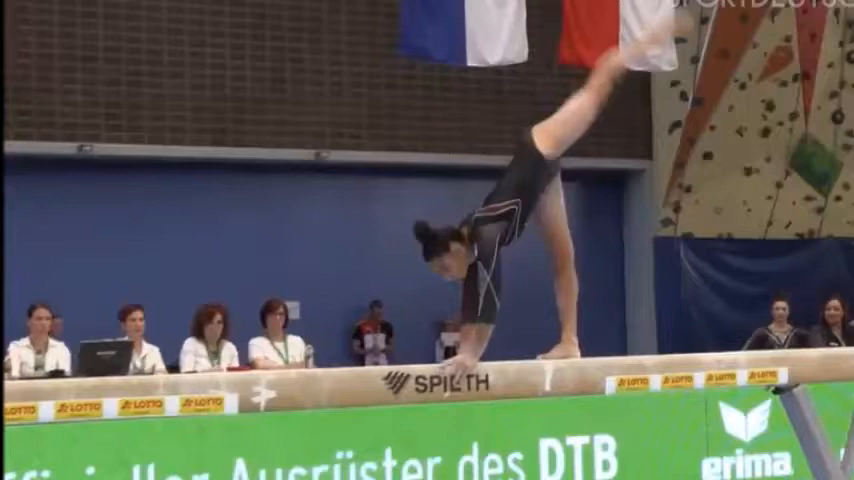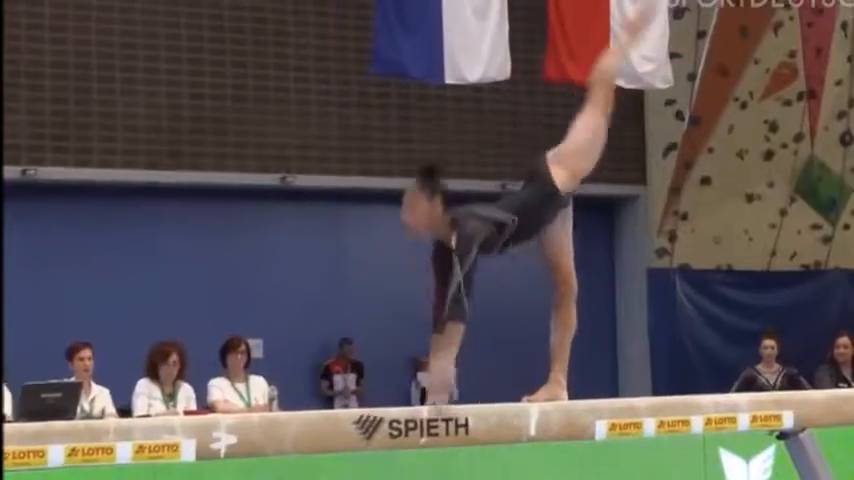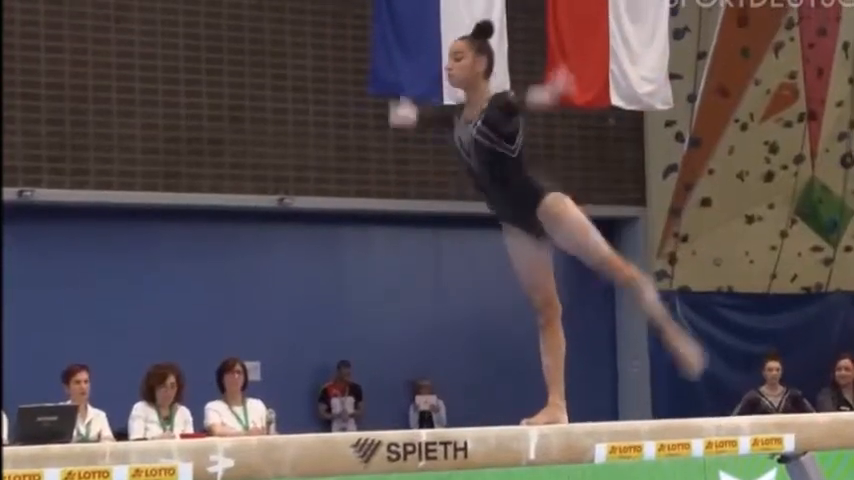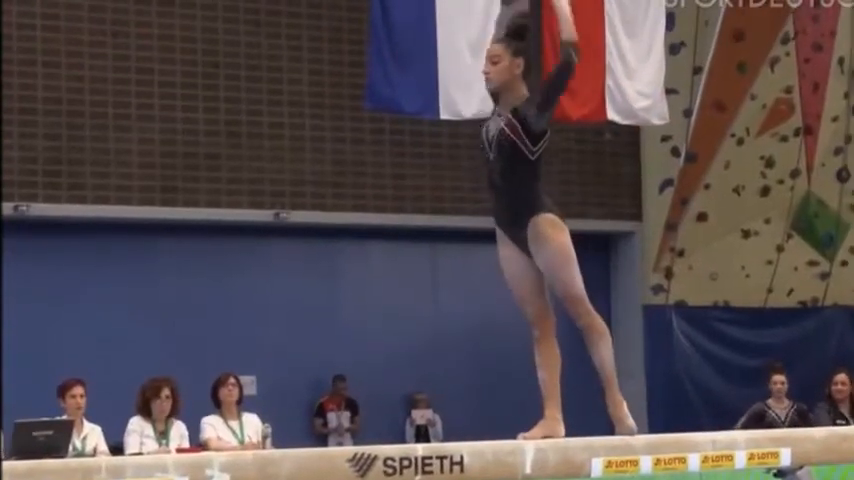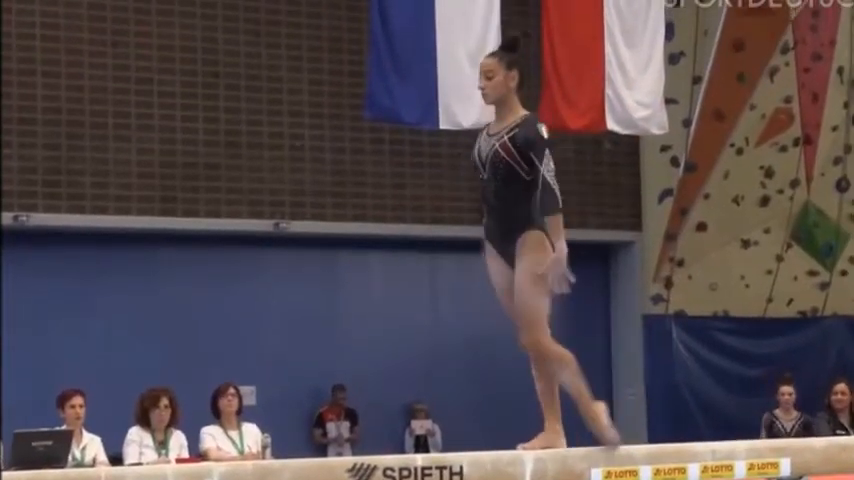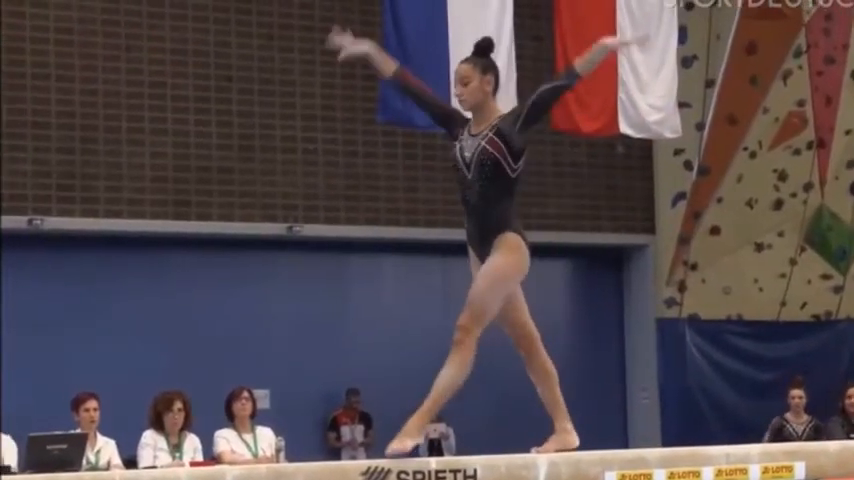
dt=0.4s
person 1, frame 1
left shoulder: (485, 239)
right shoulder: (470, 250)
left elbow: (489, 297)
right elbow: (474, 306)
left wrist: (469, 353)
right wrist: (468, 352)
left hip: (539, 151)
right hip: (540, 166)
left knee: (597, 84)
right knee: (563, 260)
right ankle: (569, 341)
person 1, frame 2
left shoulder: (464, 231)
right shoulder: (444, 247)
left elbow: (457, 305)
right elbow: (444, 310)
left wrist: (443, 366)
right wrist: (438, 367)
left hip: (552, 181)
right hip: (549, 202)
right knee: (565, 290)
left ankle: (630, 31)
right ankle: (557, 382)
person 1, frame 3
left shoulder: (500, 106)
right shoulder: (462, 114)
left elbow: (524, 102)
right elbow: (435, 115)
left wrist: (546, 93)
right wrist: (408, 113)
left hip: (543, 204)
right hip: (515, 220)
left knee: (615, 267)
right knee: (545, 309)
left ankle: (673, 333)
right ankle: (556, 405)
person 1, frame 4
left shoulder: (534, 107)
right shoulder: (501, 107)
left elbow: (567, 64)
left hip: (539, 222)
right hip: (508, 230)
left knee: (580, 311)
right knee: (539, 323)
left ankle: (615, 399)
right ankle: (552, 417)
person 1, frame 5
left shoulder: (530, 130)
right shoulder: (486, 134)
left elbow: (548, 191)
left wrist: (559, 253)
left hip: (530, 240)
right hip: (496, 243)
left knee: (537, 339)
right knee: (530, 341)
left ankle: (591, 407)
right ankle: (552, 430)
person 1, frame 6
left shoulder: (516, 123)
right shoulder: (460, 128)
left elbow: (561, 84)
right elbow: (412, 88)
left wrist: (604, 48)
right wrist: (369, 50)
left hip: (507, 244)
right hip: (479, 248)
left knee: (466, 332)
right knee: (527, 342)
left ankle: (418, 425)
right ankle: (564, 429)
